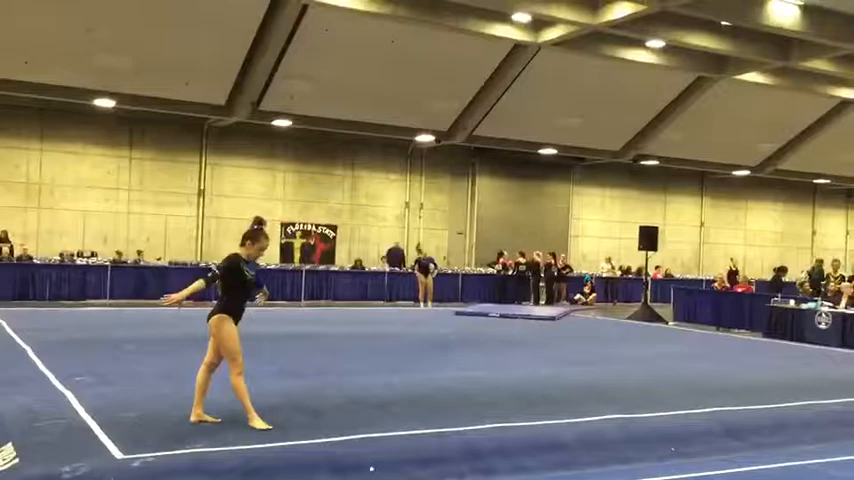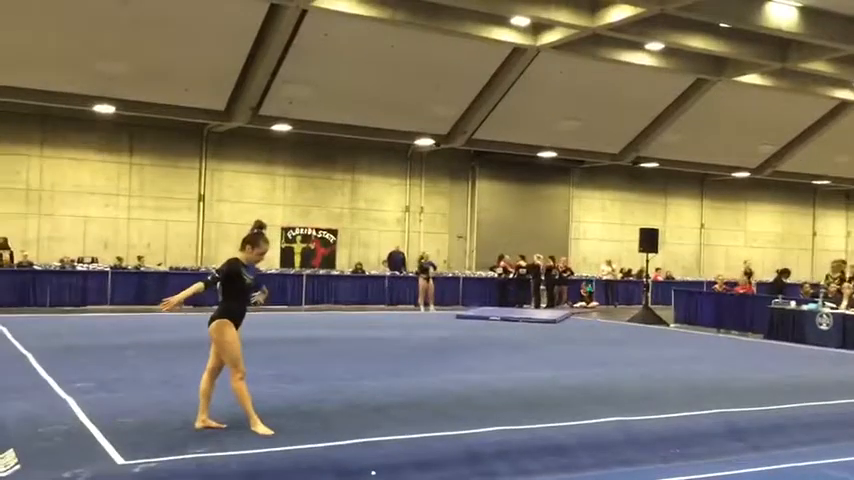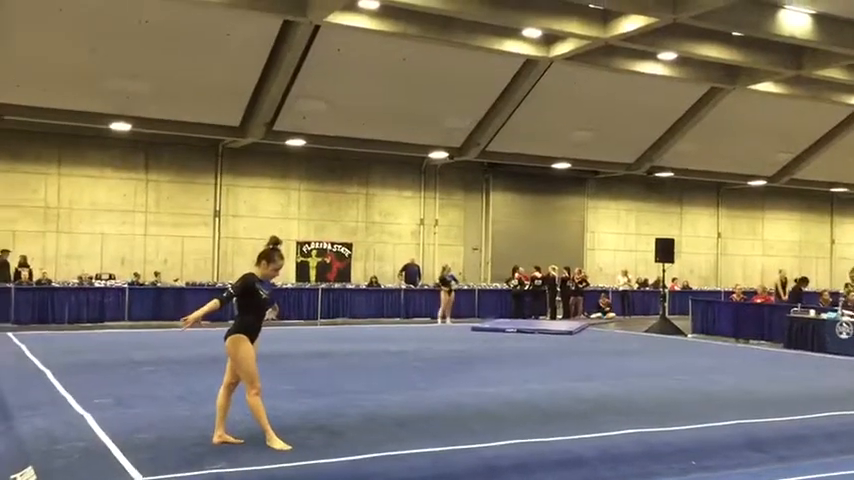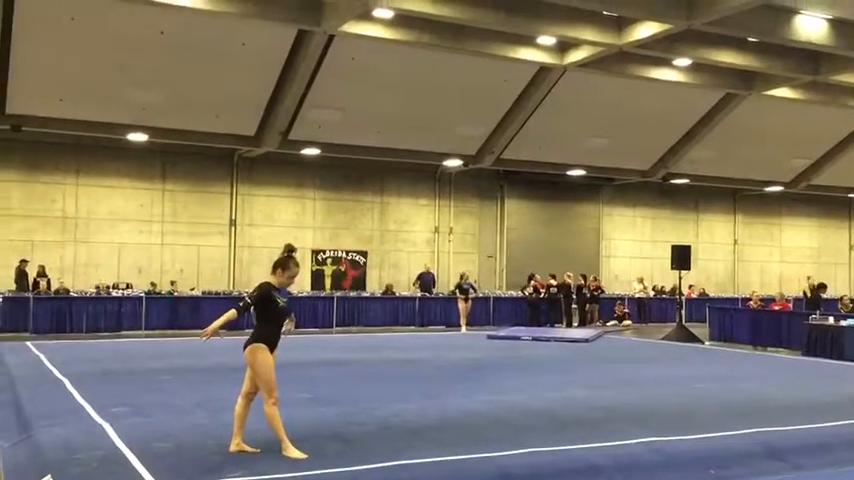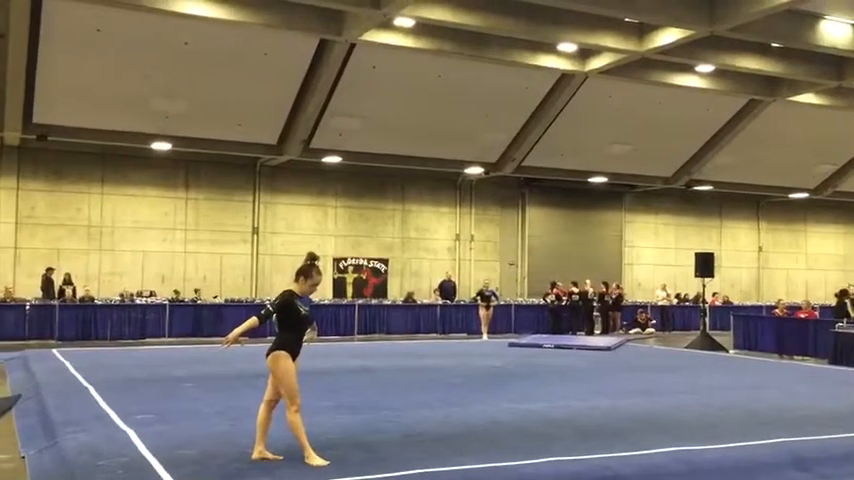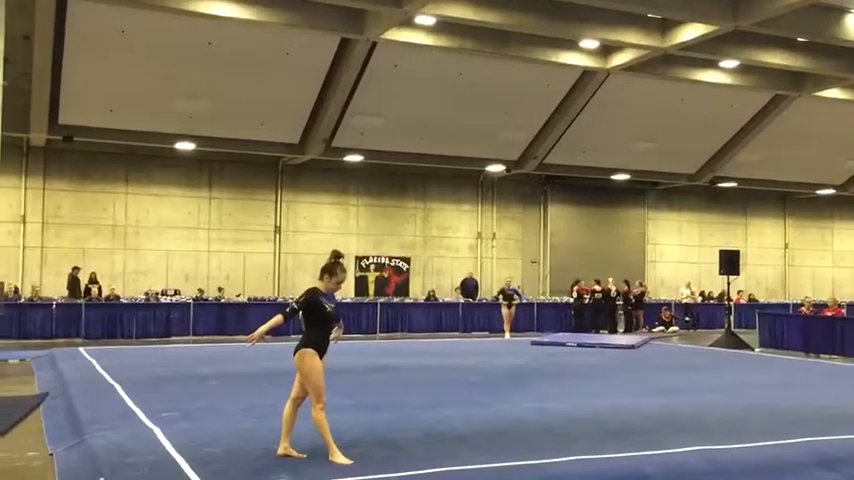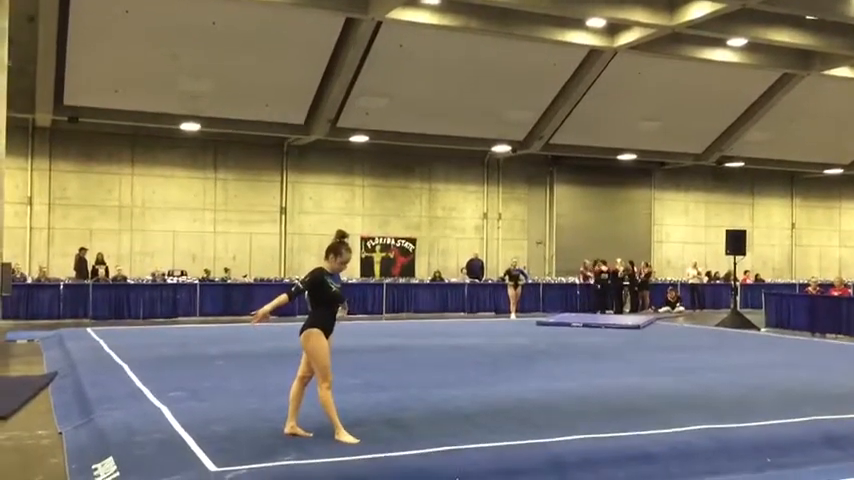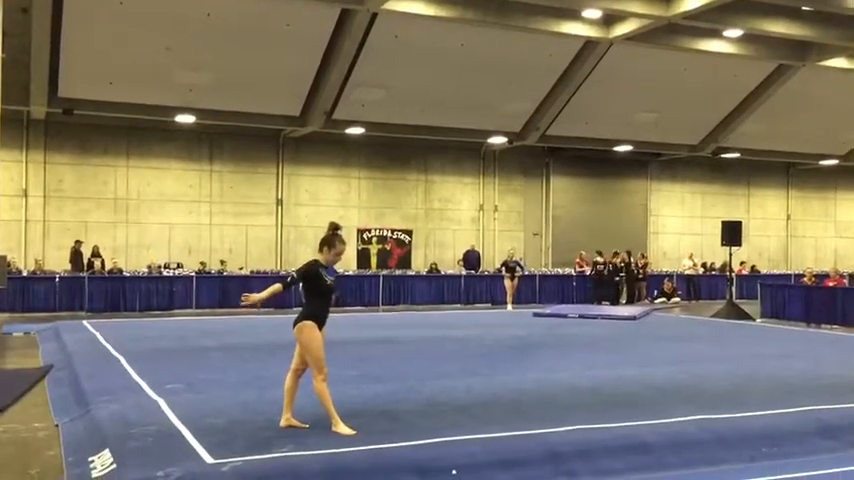
dt=0.7s
person 1, frame 1
left shoulder: (248, 264)
right shoulder: (233, 261)
right elbow: (208, 279)
left wrist: (261, 292)
right wrist: (182, 294)
left hip: (229, 318)
right hip: (222, 318)
left knee: (210, 364)
right knee: (237, 368)
left ankle: (197, 412)
right ankle: (252, 417)
person 1, frame 2
left shoulder: (248, 268)
right shoulder: (232, 266)
right elbow: (208, 282)
left wrist: (260, 293)
right wrist: (181, 296)
left hip: (229, 323)
right hip: (223, 322)
left knee: (212, 370)
right knee: (238, 373)
left ankle: (202, 418)
right ankle: (254, 421)
person 1, frame 3
left shoulder: (263, 284)
right shoulder: (248, 281)
right elbow: (223, 299)
left wrist: (271, 310)
right wrist: (199, 313)
left hip: (247, 338)
right hip: (238, 337)
left knee: (229, 385)
right knee: (254, 388)
left ankle: (219, 433)
right ankle: (270, 436)
person 1, frame 4
left shoulder: (280, 292)
right shoulder: (264, 290)
right elbow: (241, 308)
right wrist: (217, 324)
left hip: (268, 347)
right hip: (258, 347)
left knee: (248, 394)
right knee: (271, 397)
left ankle: (236, 442)
right ankle: (286, 446)
person 1, frame 5
left shoulder: (302, 300)
right shoulder: (287, 298)
right elbow: (262, 316)
left wrist: (311, 329)
right wrist: (238, 331)
left hip: (289, 355)
right hip: (280, 354)
left knee: (270, 401)
right knee: (294, 405)
left ankle: (259, 449)
right ankle: (308, 453)
person 1, frame 6
left shoulder: (329, 298)
right shoulder: (312, 295)
right elbow: (288, 314)
right wrist: (263, 329)
left hip: (317, 352)
right hip: (307, 352)
left knee: (297, 398)
right knee: (319, 402)
left ankle: (284, 446)
right ankle: (333, 452)
person 1, frame 7
left shoulder: (335, 278)
right shoulder: (317, 275)
right elbow: (293, 293)
left wrist: (342, 306)
right wrist: (268, 307)
left hip: (323, 332)
right hip: (314, 331)
left knee: (303, 377)
right knee: (325, 382)
left ankle: (291, 425)
right ankle: (339, 430)
person 1, frame 8
left shoulder: (330, 271)
right shoulder: (312, 268)
right elbow: (287, 283)
right wrist: (261, 296)
left hip: (316, 324)
right hip: (307, 324)
left knee: (297, 369)
right knee: (320, 374)
left ankle: (287, 417)
right ankle: (336, 422)
